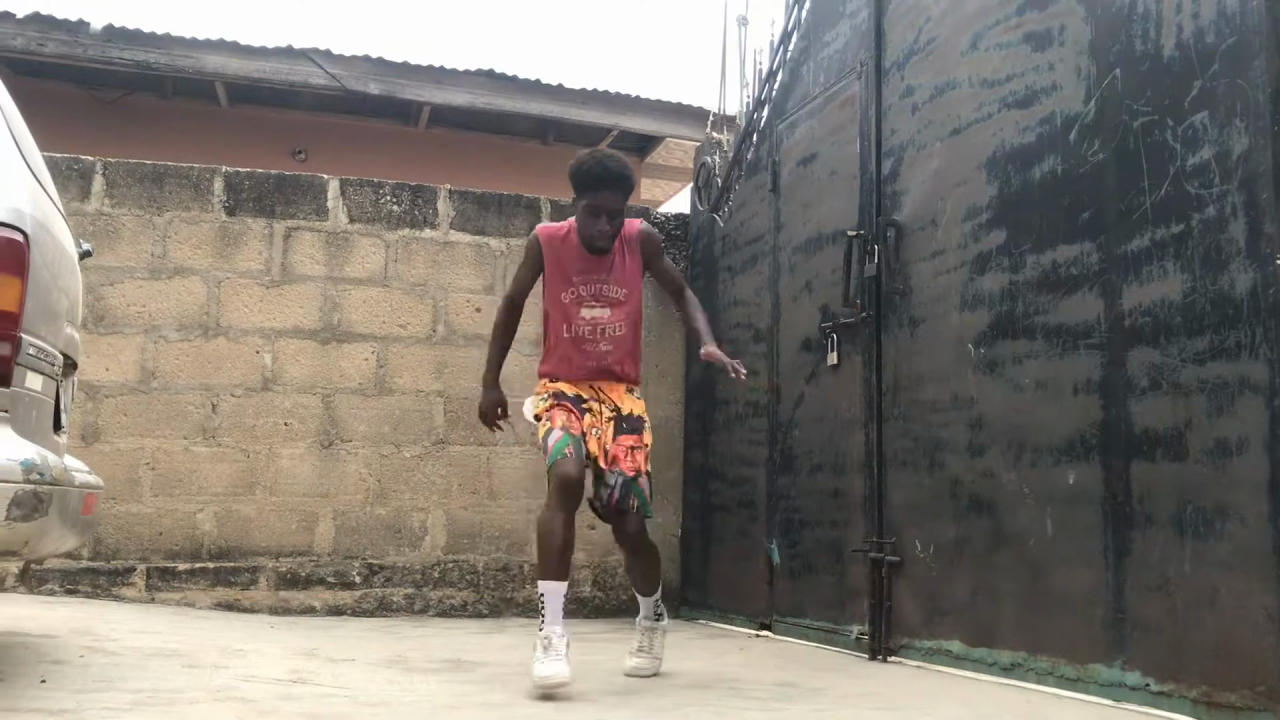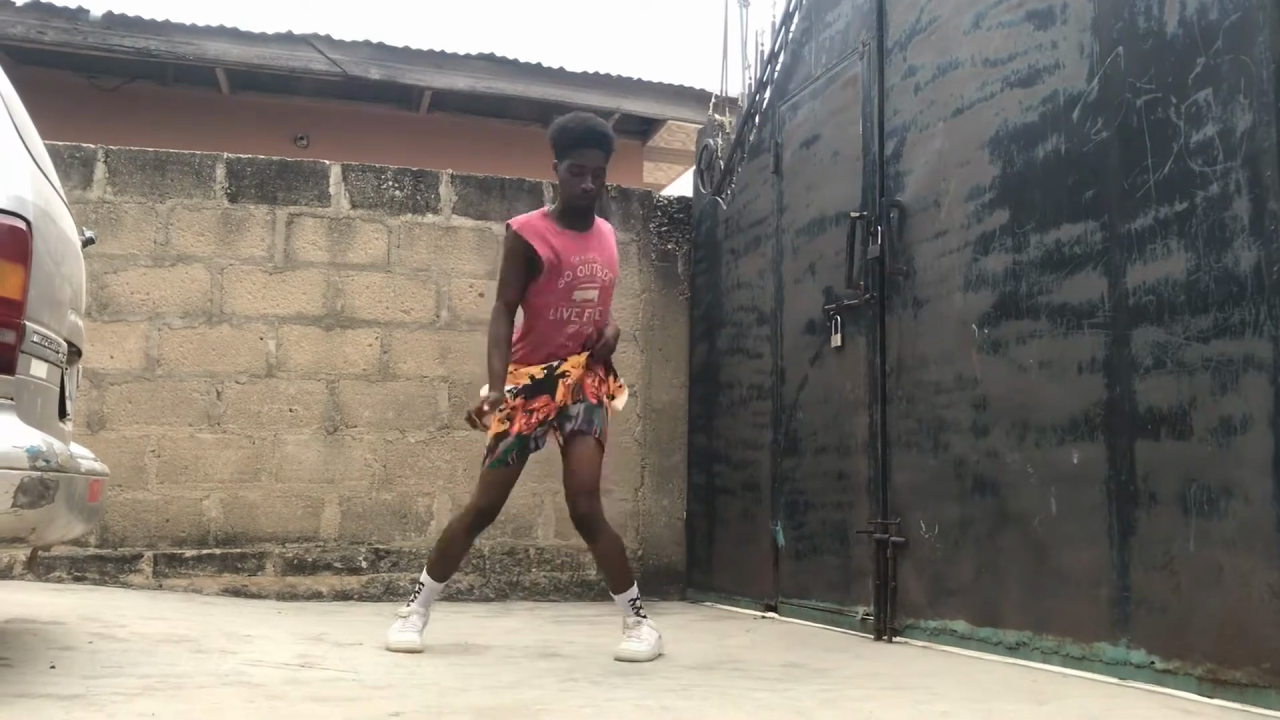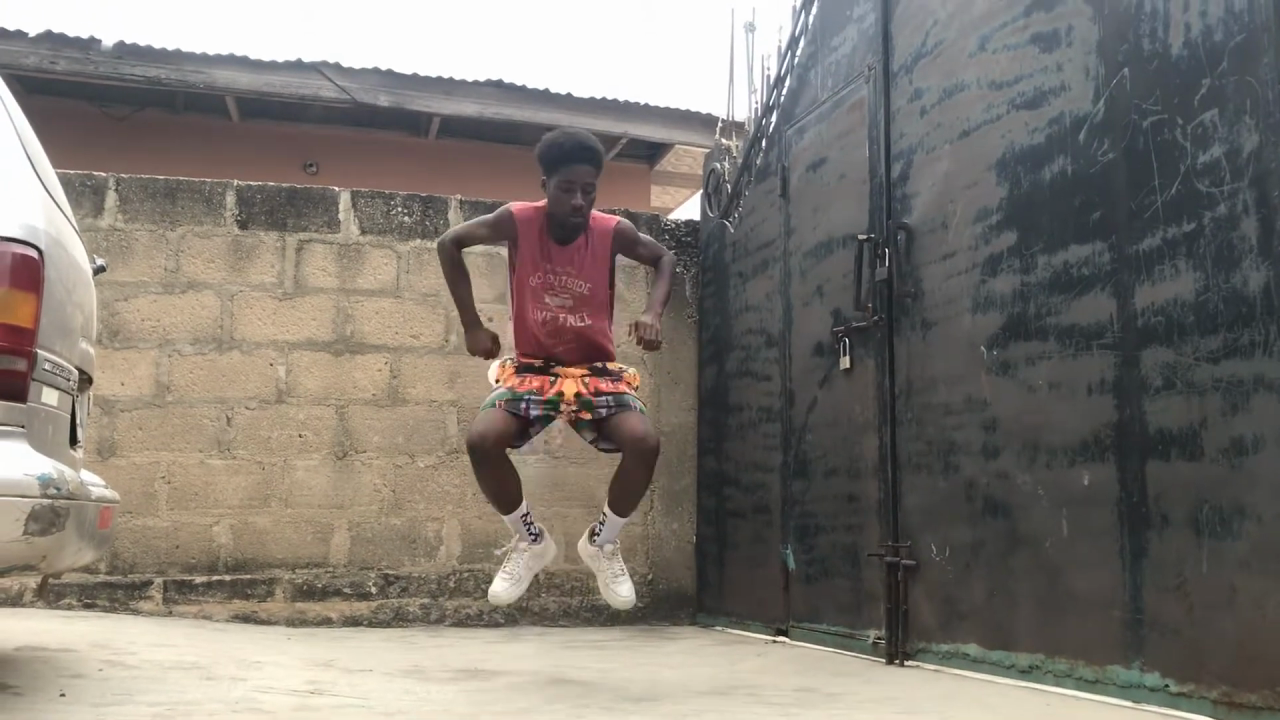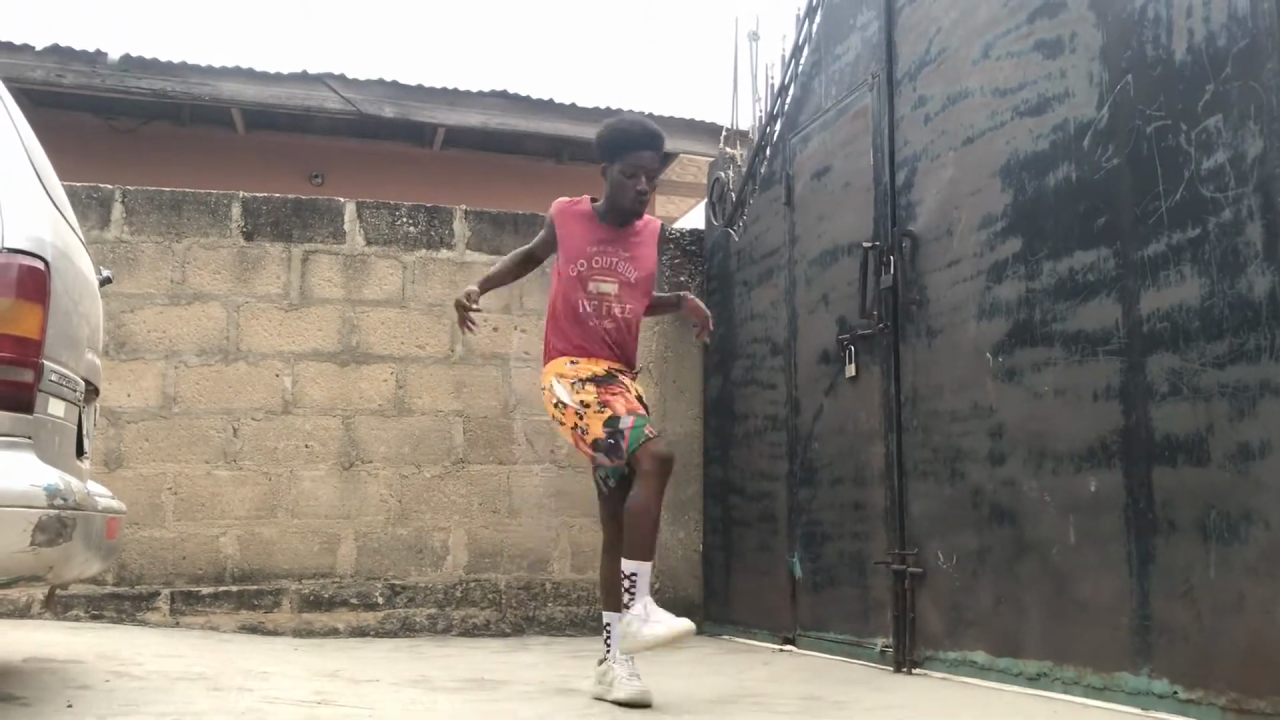
dt=1s
person 1, frame 1
left shoulder: (643, 239)
right shoulder: (545, 241)
left elbow: (681, 293)
right elbow: (512, 306)
left wrist: (709, 344)
right wrist: (490, 384)
left hip: (620, 399)
right hip: (562, 393)
left knee: (631, 530)
right knee: (566, 479)
left ankle: (651, 620)
right ankle: (552, 630)
person 1, frame 2
left shoulder: (607, 234)
right shoulder: (525, 232)
right elbow: (503, 312)
left wrist: (609, 332)
right wrist: (495, 389)
left hip: (586, 379)
right hip: (530, 377)
left knee: (584, 504)
right knee: (485, 506)
left ankle: (632, 614)
right ankle: (419, 602)
person 1, frame 3
left shoulder: (612, 230)
right shoulder: (516, 221)
left elbow: (664, 259)
right elbow: (449, 245)
left wrist: (653, 313)
right wrist: (471, 325)
left hip: (595, 369)
right hip: (532, 367)
left knee: (645, 442)
right knee: (481, 439)
left ankle: (604, 540)
right ankle: (528, 537)
person 1, frame 4
left shoulder: (652, 230)
right shoulder: (564, 216)
right elbow: (526, 258)
left wrist: (682, 302)
right wrist: (474, 289)
left hip: (620, 379)
right hip: (574, 374)
left knee: (616, 514)
right knee: (656, 456)
left ankle: (615, 662)
right ankle: (639, 608)
